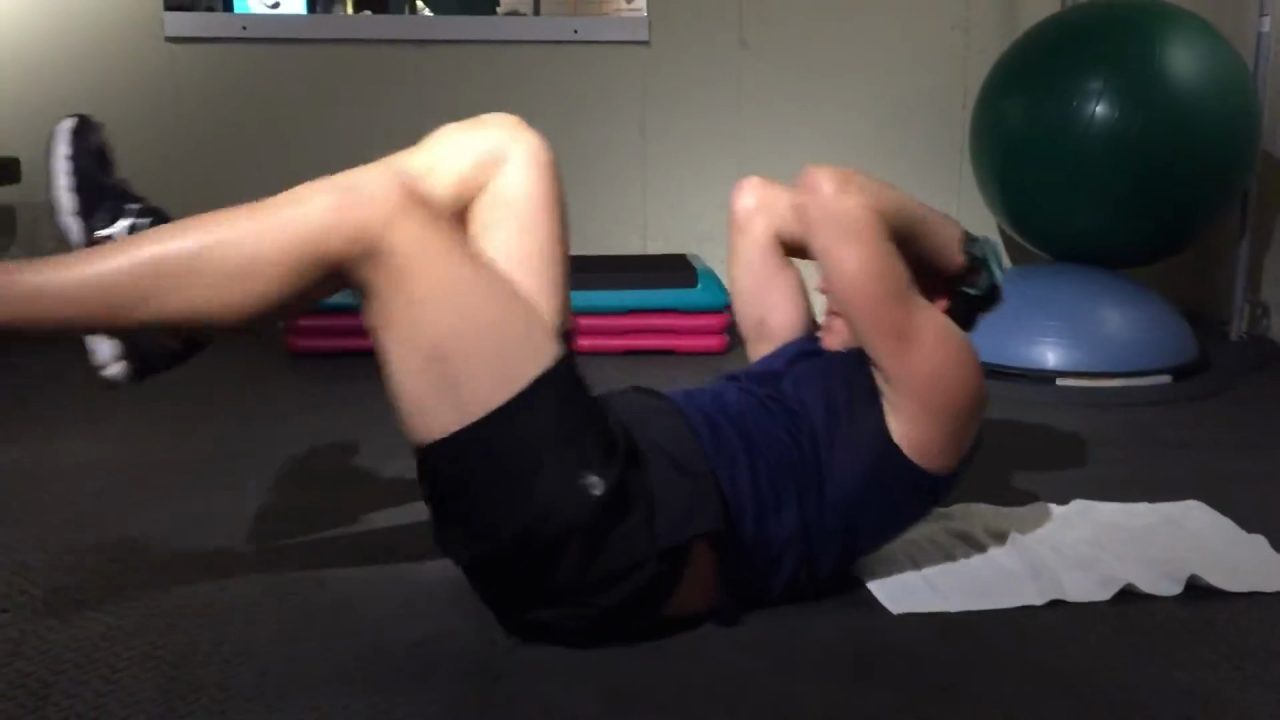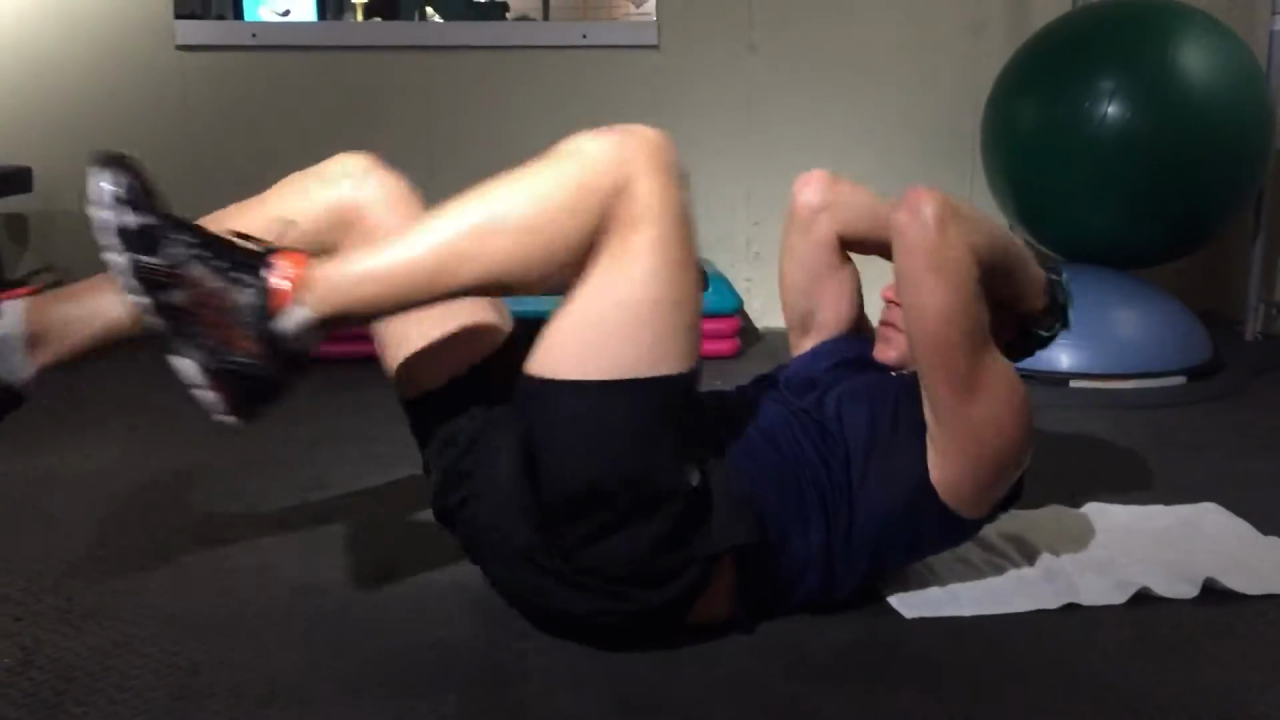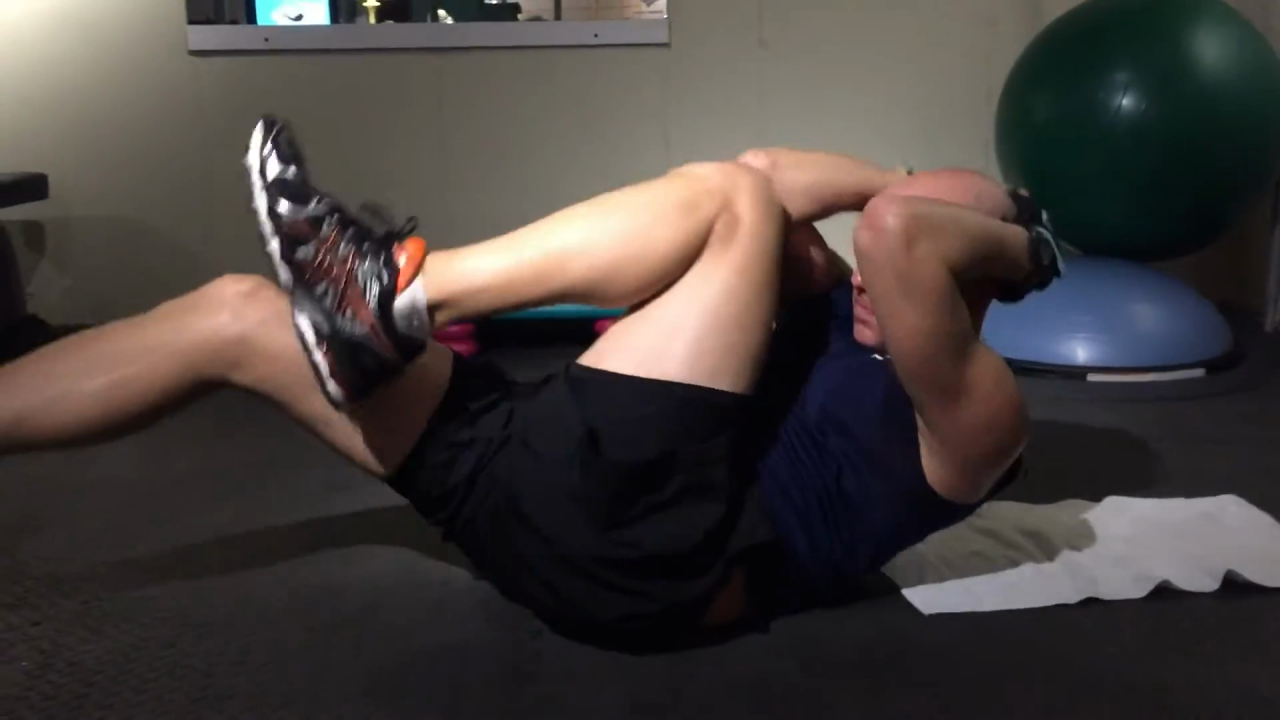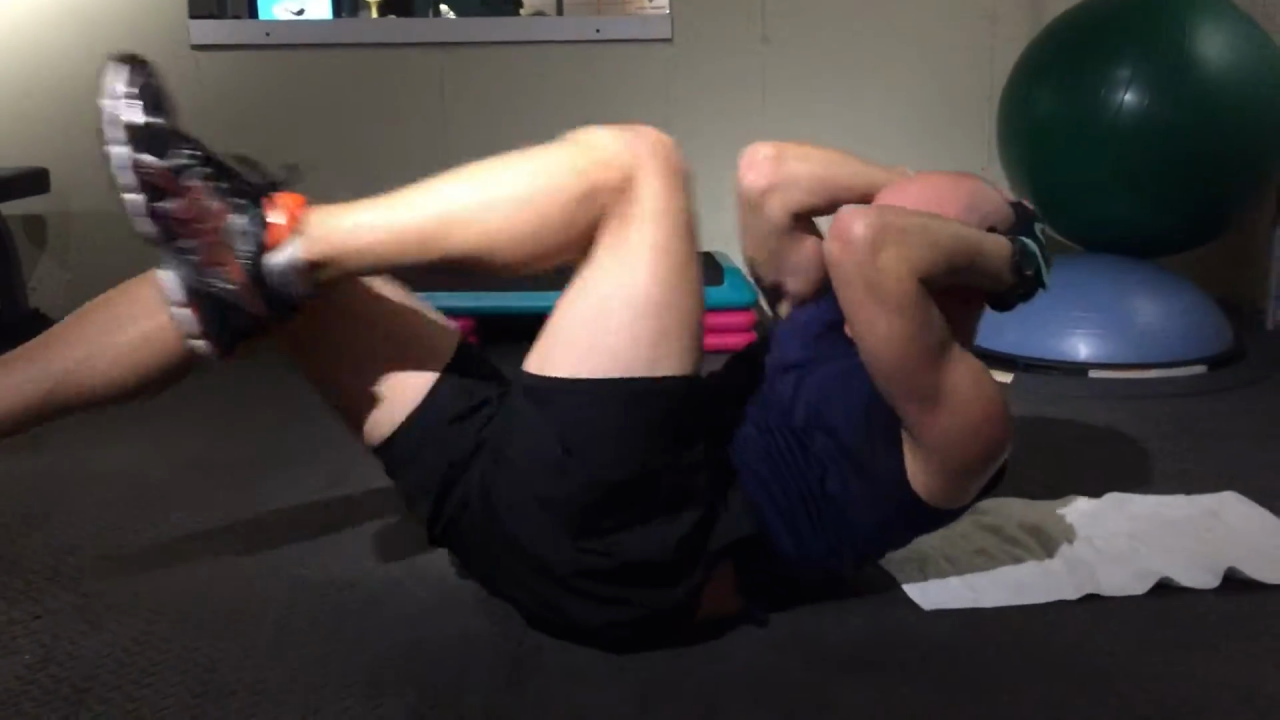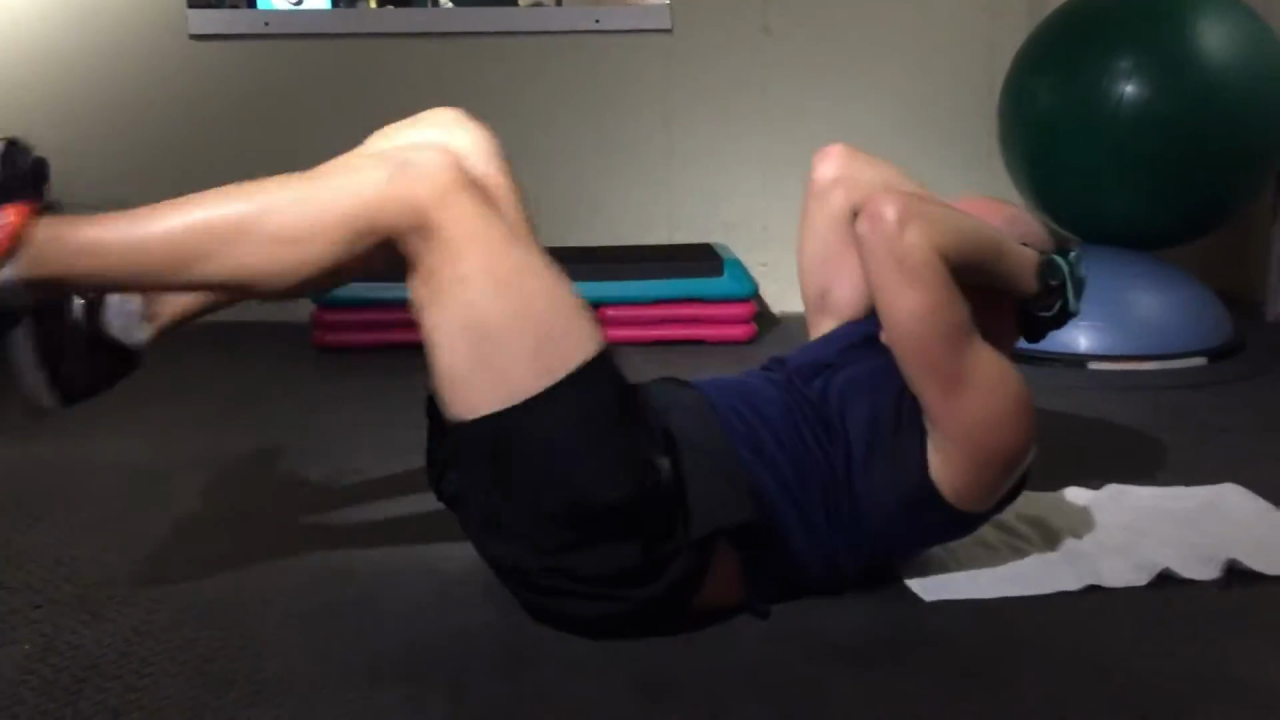
dt=0.3s
person 1, frame 1
left shoulder: (937, 380)
right shoulder: (826, 358)
left elbow: (828, 198)
right elbow: (758, 204)
left wrist: (942, 246)
left hip: (602, 533)
right hip: (582, 476)
left knee: (379, 209)
right knee: (497, 150)
left ankle: (10, 294)
right ankle: (143, 264)
person 1, frame 2
left shoulder: (982, 427)
right shoulder: (867, 357)
left elbow: (927, 222)
right elbow: (819, 199)
left wrist: (1022, 283)
left hip: (621, 533)
right hip: (545, 474)
left knee: (628, 160)
right knee: (354, 186)
left ankle: (281, 311)
person 1, frame 3
left shoulder: (975, 414)
right shoulder: (848, 319)
left elbow: (900, 230)
right elbow: (778, 169)
left wrist: (1009, 243)
right wrist: (914, 187)
left hip: (630, 537)
right hip: (542, 473)
left knee: (725, 199)
right knee: (240, 318)
left ankle: (401, 291)
person 1, frame 4
left shoulder: (959, 418)
right shoulder: (837, 318)
left elbow: (867, 245)
right elbow: (767, 172)
left wrist: (990, 255)
right wrist: (911, 193)
left hip: (614, 539)
right hip: (532, 481)
left knee: (634, 162)
right knee: (281, 270)
left ankle: (282, 241)
person 1, frame 5
left shoulder: (985, 421)
right shoulder: (873, 341)
left elbow: (892, 222)
right elbow: (838, 173)
left wrist: (1018, 264)
right wrist: (988, 221)
left hip: (606, 533)
right hip: (572, 482)
left knee: (421, 187)
right knee: (443, 142)
right ankle: (127, 314)
